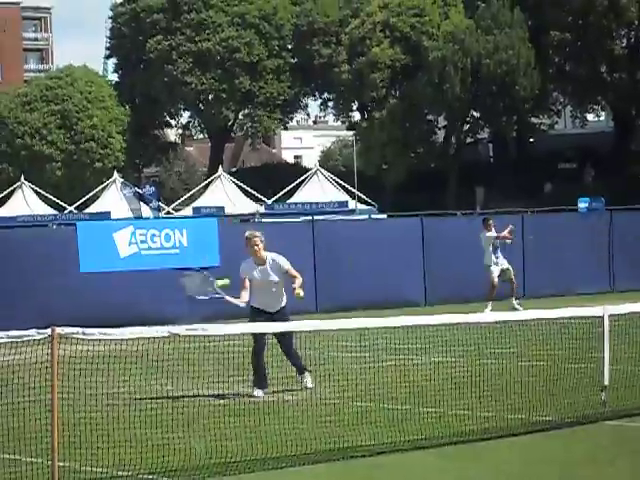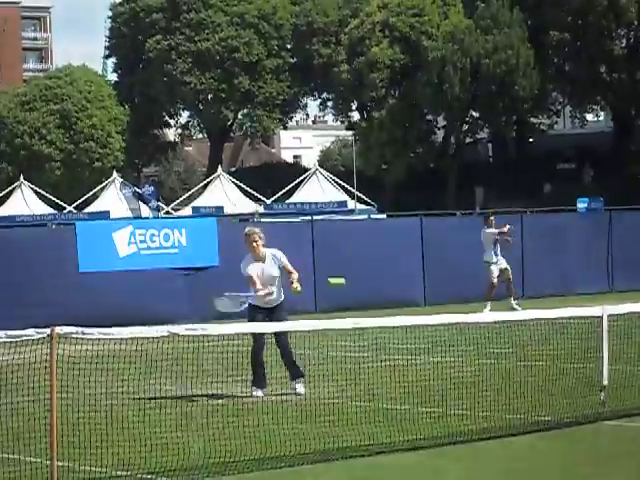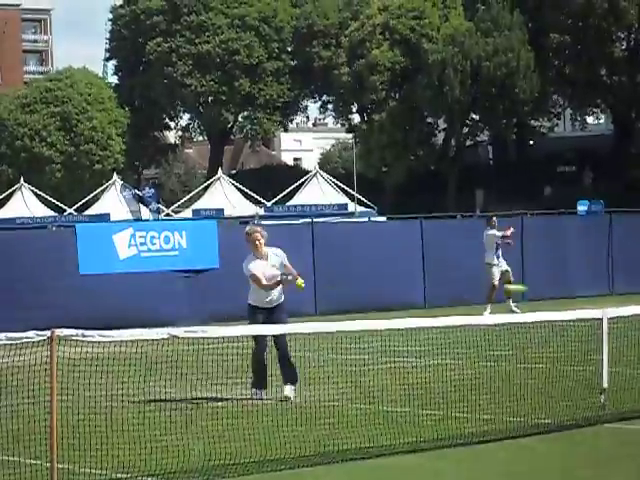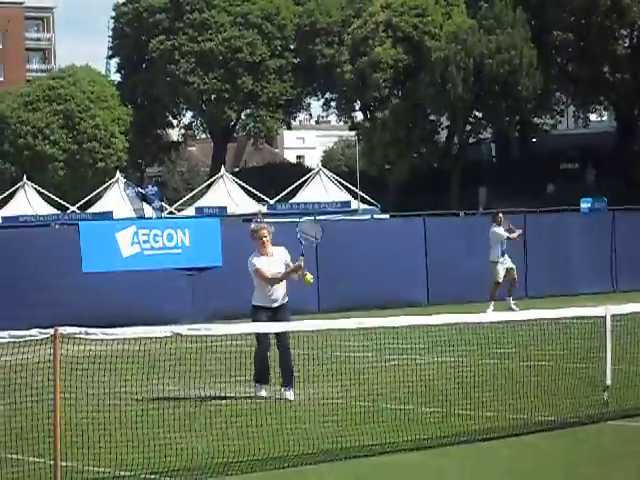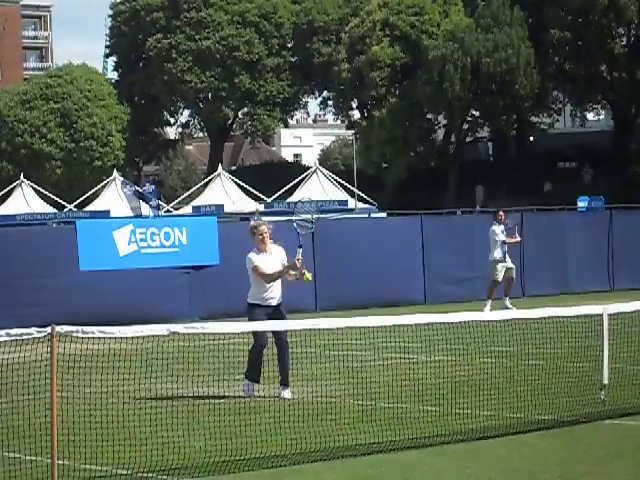
dt=0.1s
person 1, frame 1
left shoulder: (277, 260)
right shoulder: (245, 267)
left elbow: (297, 277)
right elbow: (246, 291)
left wrist: (297, 287)
right wrist: (242, 299)
left hip: (280, 310)
right hip: (258, 311)
left knee: (287, 347)
right knee: (259, 346)
left ankle: (303, 373)
right ankle: (259, 386)
person 1, frame 2
left shoulder: (276, 255)
right shoulder: (246, 264)
left elbow: (292, 272)
right elbow: (257, 288)
left wrist: (294, 282)
right wrist: (263, 293)
left hip: (277, 306)
right hip: (257, 308)
left knee: (283, 343)
right knee: (258, 345)
left ankle: (297, 379)
right ankle: (259, 386)
person 1, frame 3
left shoulder: (277, 253)
right shoulder: (248, 263)
left elbow: (291, 272)
right elbow: (263, 286)
left wrist: (295, 278)
right wrist: (281, 281)
left hip: (277, 307)
right hip: (257, 309)
left knee: (281, 344)
right knee: (260, 347)
left ankle: (289, 383)
right ankle: (258, 387)
person 1, frame 4
left shoulder: (282, 251)
right shoulder: (254, 261)
left elbow: (292, 274)
right elbow: (270, 280)
left wrist: (300, 271)
right wrist: (291, 271)
left hip: (281, 306)
right hip: (261, 308)
left knee: (284, 344)
right knee: (263, 345)
left ankle: (287, 387)
right ankle: (260, 383)
person 1, frame 5
left shoulder: (278, 250)
right shoulder: (252, 257)
left elbow: (288, 275)
right elbow: (267, 278)
left wrist: (297, 271)
right wrist: (287, 268)
left hip: (276, 306)
right hip: (256, 306)
left knee: (282, 343)
right knee: (260, 342)
left ankle: (285, 387)
right ankle: (251, 380)
